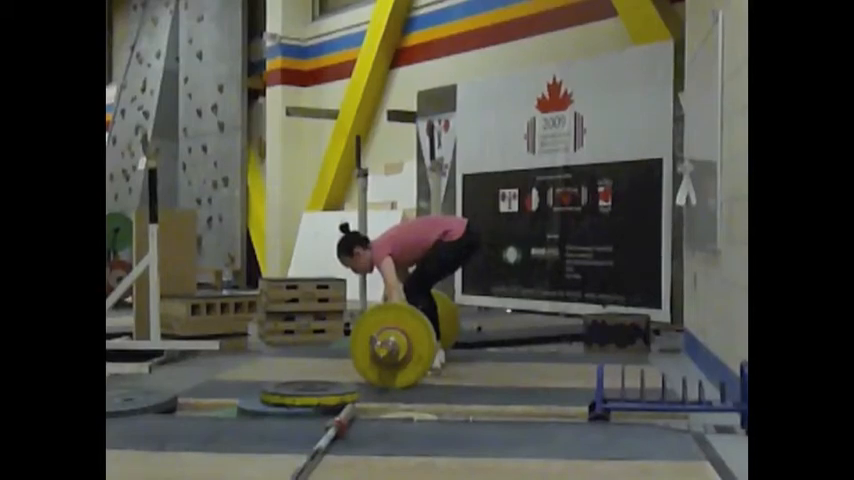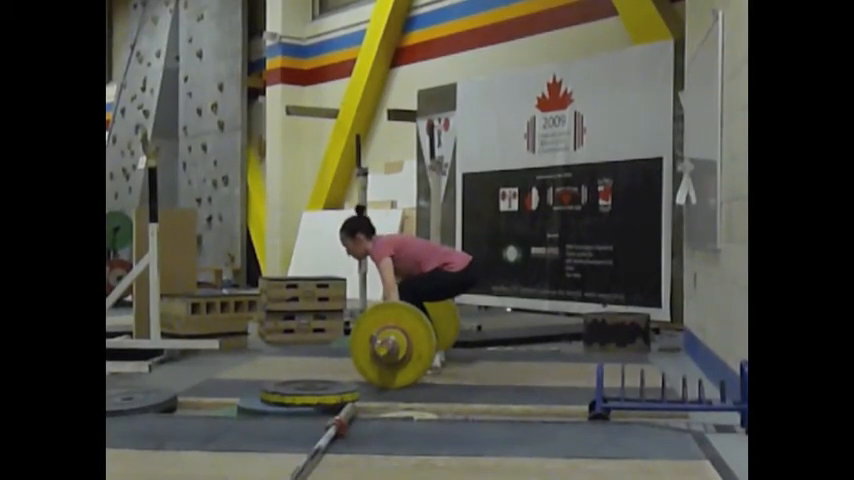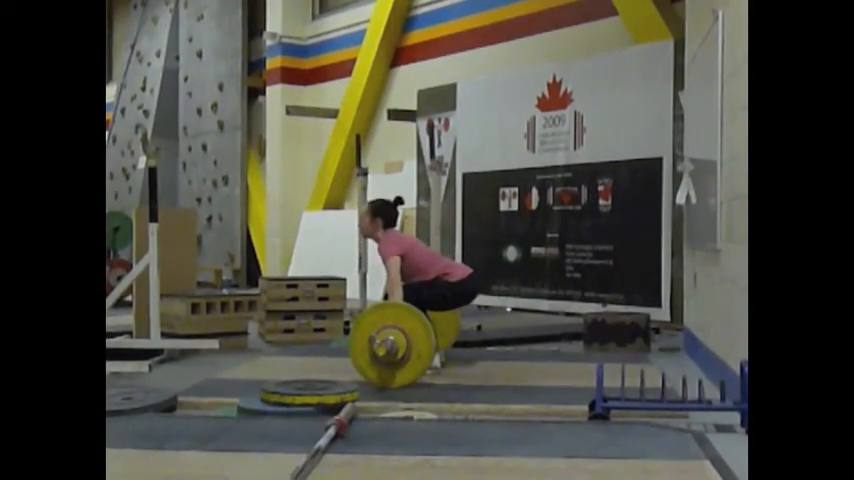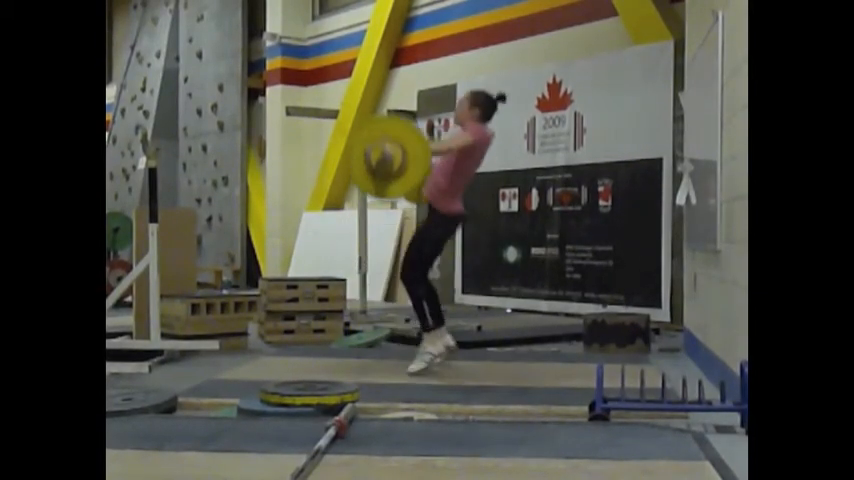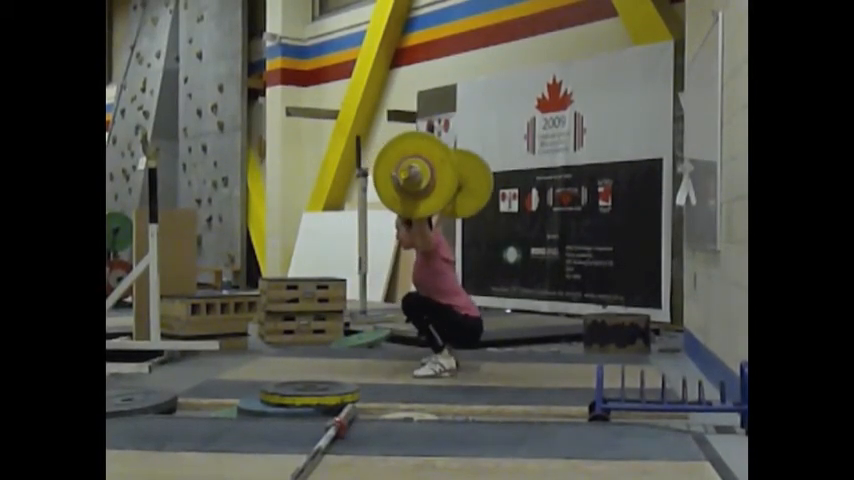
dt=1s
person 1, frame 1
left shoulder: (378, 251)
right shoulder: (388, 249)
left elbow: (393, 290)
right elbow: (402, 284)
left hip: (456, 237)
right hip: (463, 234)
left knee: (415, 289)
right knee: (419, 288)
person 1, frame 2
left shoulder: (378, 247)
right shoulder: (387, 243)
left elbow: (391, 290)
right elbow: (400, 283)
left hip: (458, 271)
right hip: (461, 268)
left knee: (404, 295)
right knee: (408, 294)
person 1, frame 3
left shoulder: (388, 243)
right shoulder: (396, 239)
left elbow: (395, 283)
right elbow: (405, 280)
left hip: (457, 285)
right hip: (461, 281)
person 1, frame 4
left shoulder: (478, 133)
right shoulder: (475, 135)
left elbow: (450, 145)
right elbow: (450, 147)
left hip: (444, 213)
right hip: (442, 211)
left knee: (411, 274)
right knee: (416, 274)
left ankle: (434, 340)
right ankle: (438, 336)
person 1, frame 5
left shoulder: (429, 247)
right shoulder: (434, 240)
left elbow: (420, 220)
left hip: (466, 326)
right hip: (463, 321)
left knee: (411, 302)
left ankle: (444, 360)
right ankle: (444, 352)
